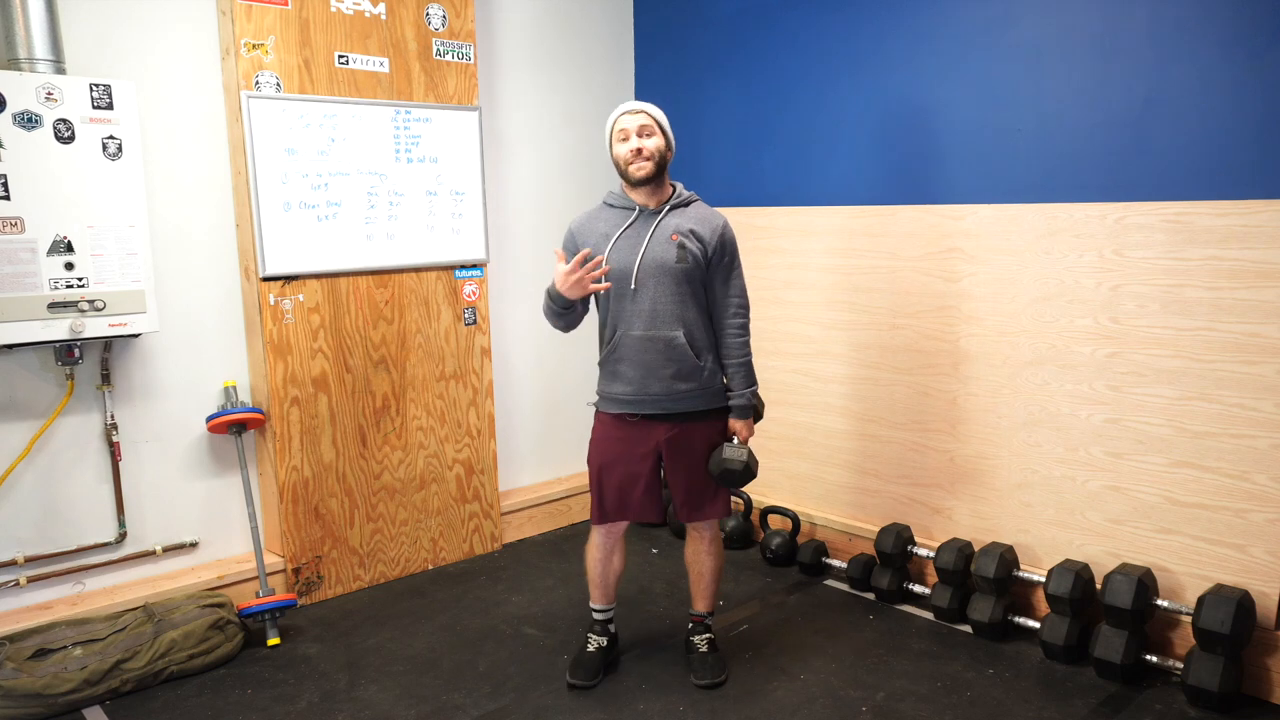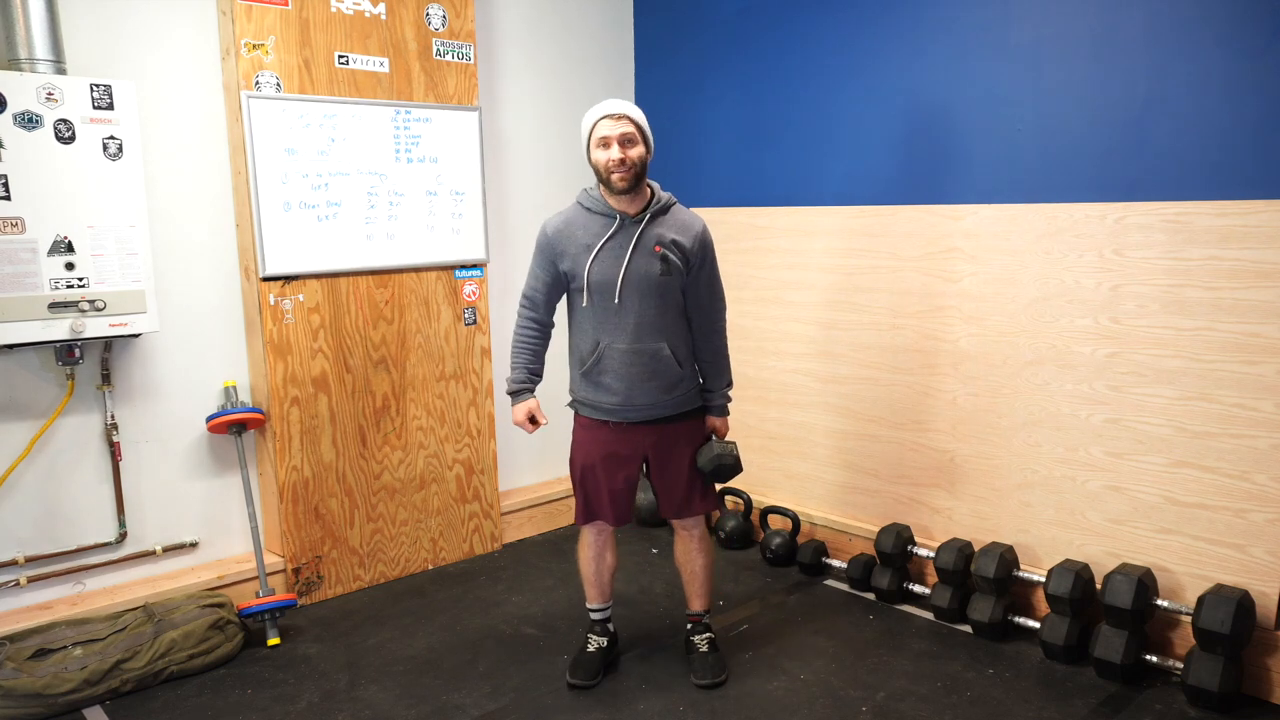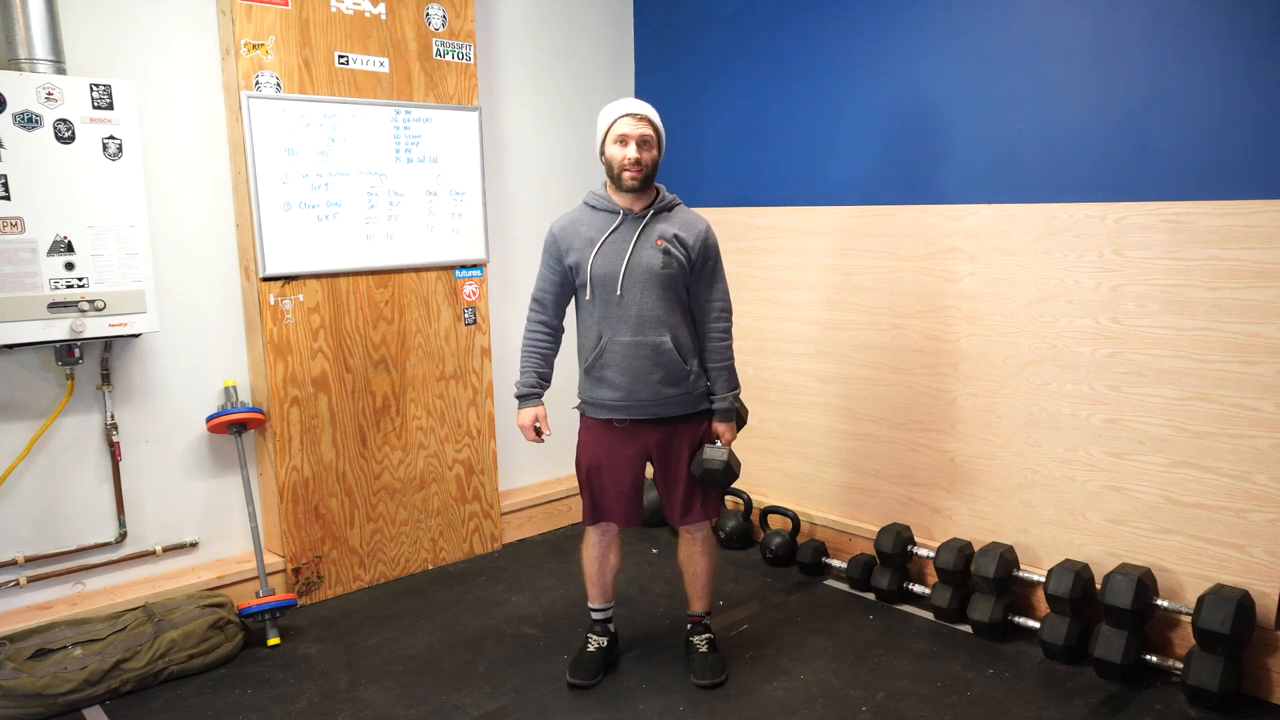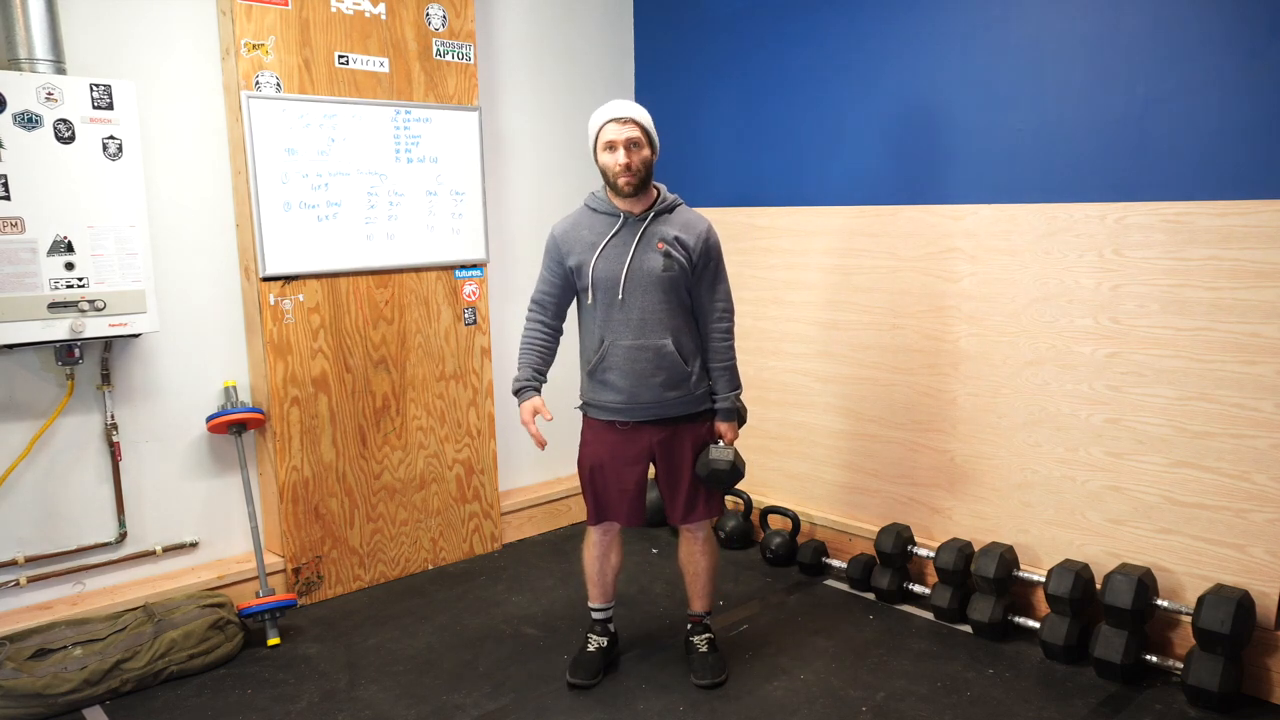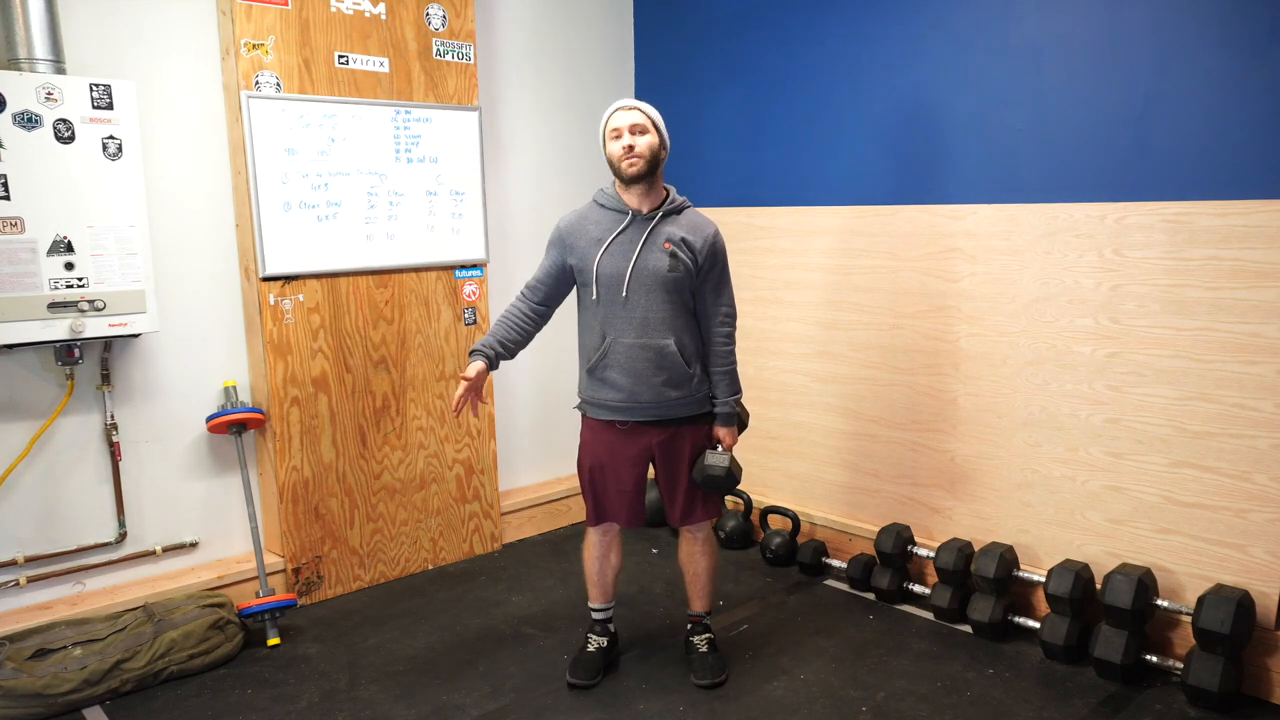
dt=1s
person 1, frame 1
left shoulder: (708, 225)
right shoulder: (587, 228)
left elbow: (732, 322)
right elbow: (565, 313)
left wrist: (741, 403)
right wrist: (559, 295)
left hip: (698, 410)
right hip: (620, 412)
left knee: (703, 524)
right knee: (608, 524)
left ankle: (700, 631)
right ankle: (601, 632)
person 1, frame 2
left shoulder: (688, 230)
right shoulder: (561, 231)
left elbow: (709, 323)
right elbow: (534, 315)
left wrist: (718, 401)
right wrist: (522, 388)
left hip: (679, 413)
right hip: (600, 416)
left knee: (691, 521)
right knee: (597, 524)
left ankle: (700, 631)
right ankle: (600, 633)
person 1, frame 3
left shoulder: (692, 230)
right shoulder: (568, 230)
left elbow: (715, 326)
right elbow: (543, 319)
left wrist: (725, 407)
right wrist: (530, 394)
left hip: (684, 413)
right hip: (605, 415)
left knee: (695, 524)
right knee: (602, 525)
left ankle: (699, 632)
right ankle: (601, 633)
person 1, frame 4
left shoulder: (693, 230)
right shoulder: (569, 233)
left elbow: (717, 325)
right elbow: (544, 317)
left wrist: (727, 407)
right wrist: (528, 386)
left hip: (686, 413)
right hip: (607, 415)
left knee: (696, 524)
right knee: (603, 525)
left ankle: (699, 632)
right ankle: (600, 633)
person 1, frame 5
left shoulder: (699, 233)
right shoulder: (576, 229)
left elbow: (720, 330)
right elbow: (535, 301)
left wrist: (726, 412)
right wrist: (485, 355)
left hip: (686, 414)
right hip: (607, 415)
left knee: (695, 525)
right knee: (603, 525)
left ankle: (699, 633)
right ankle: (600, 634)
